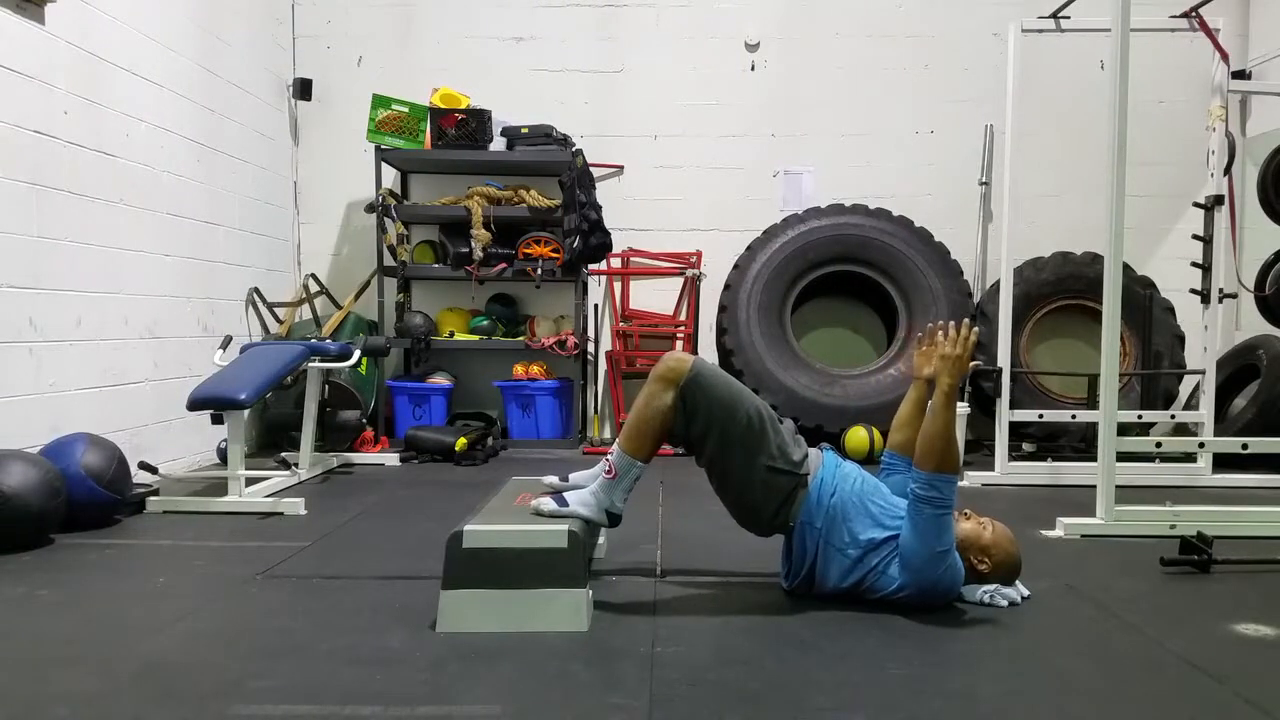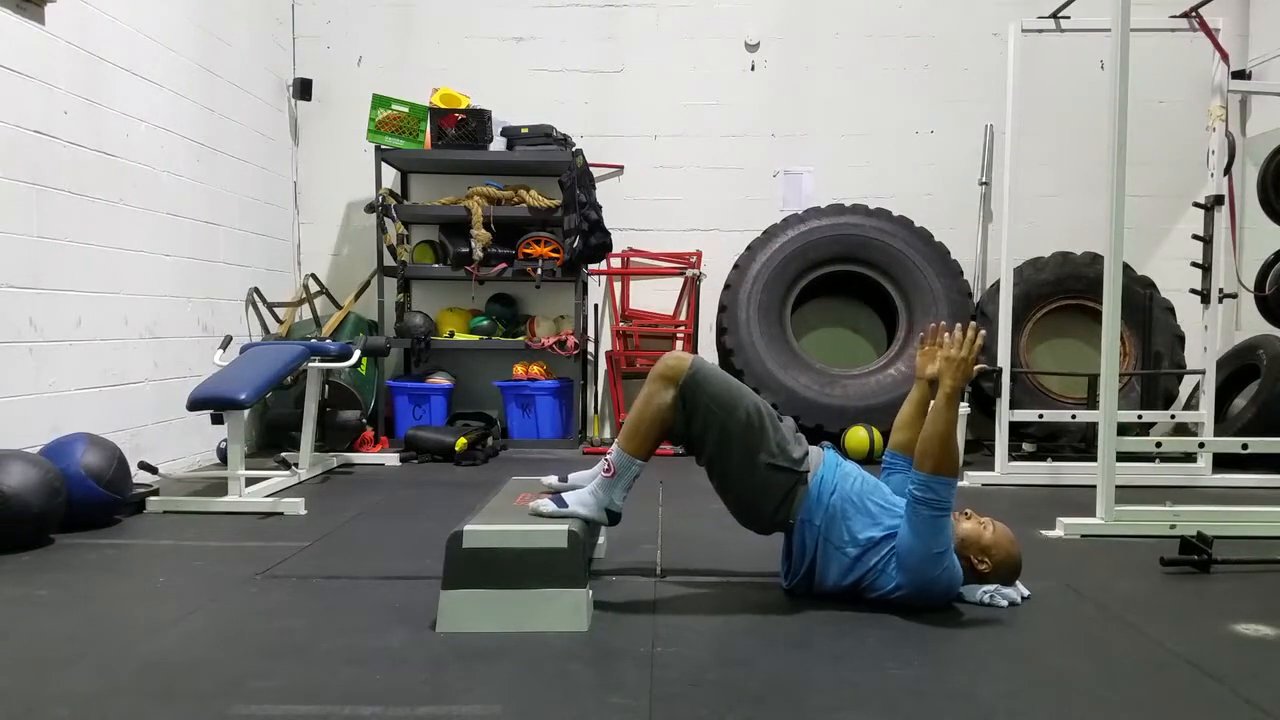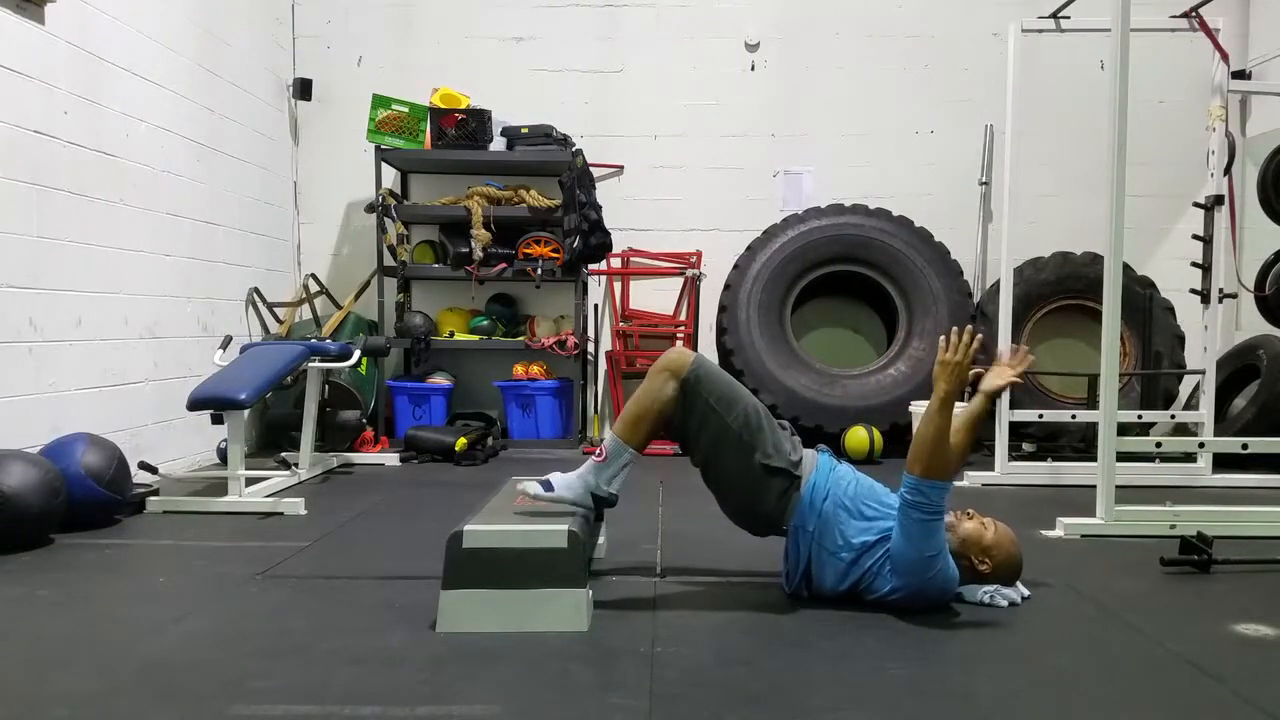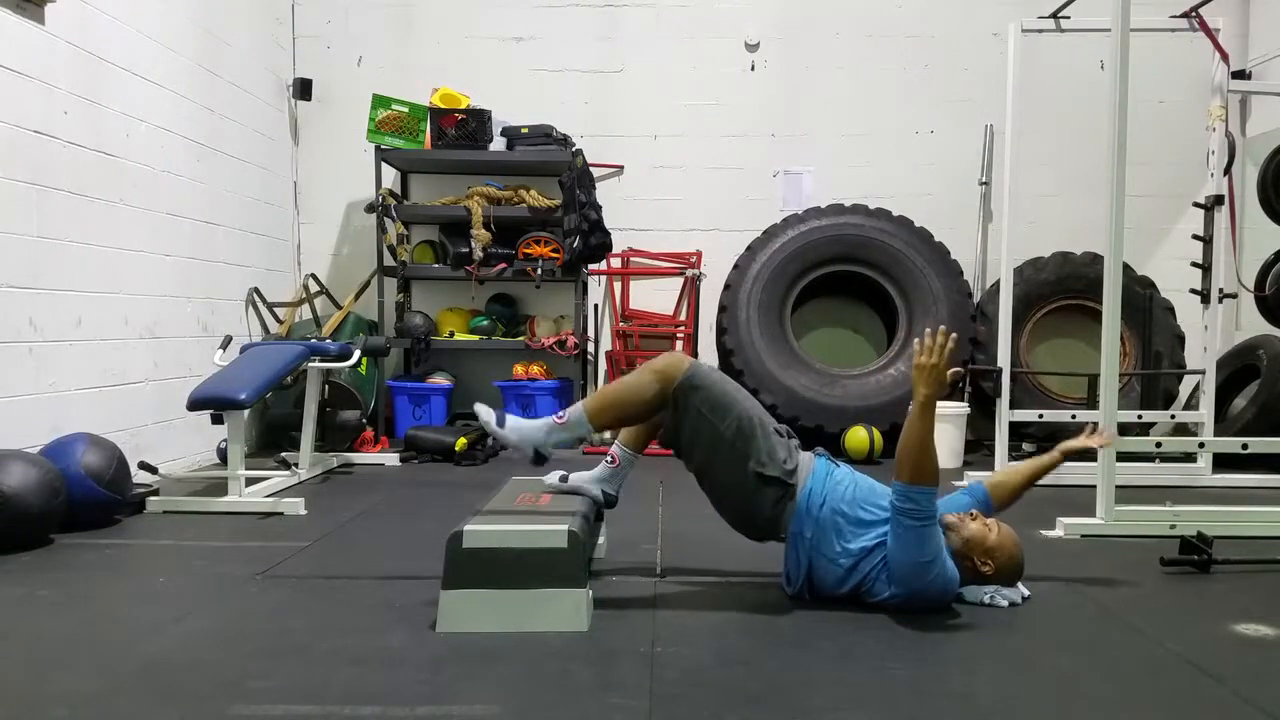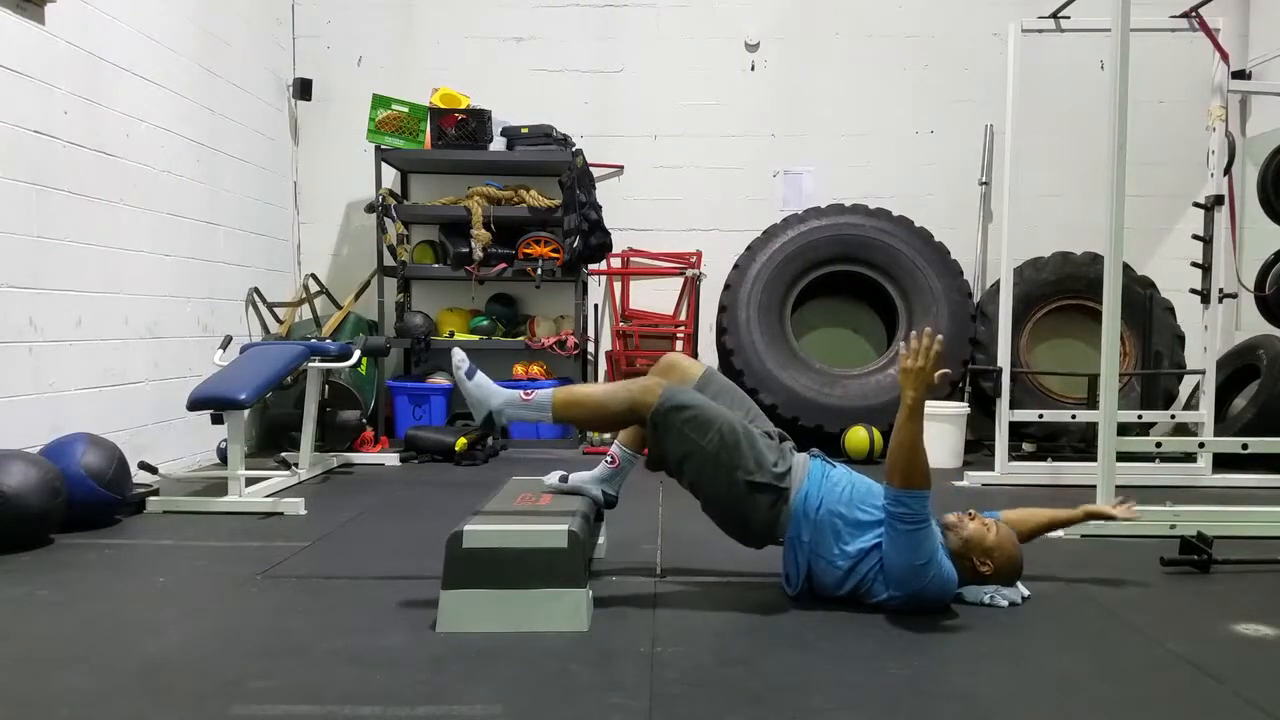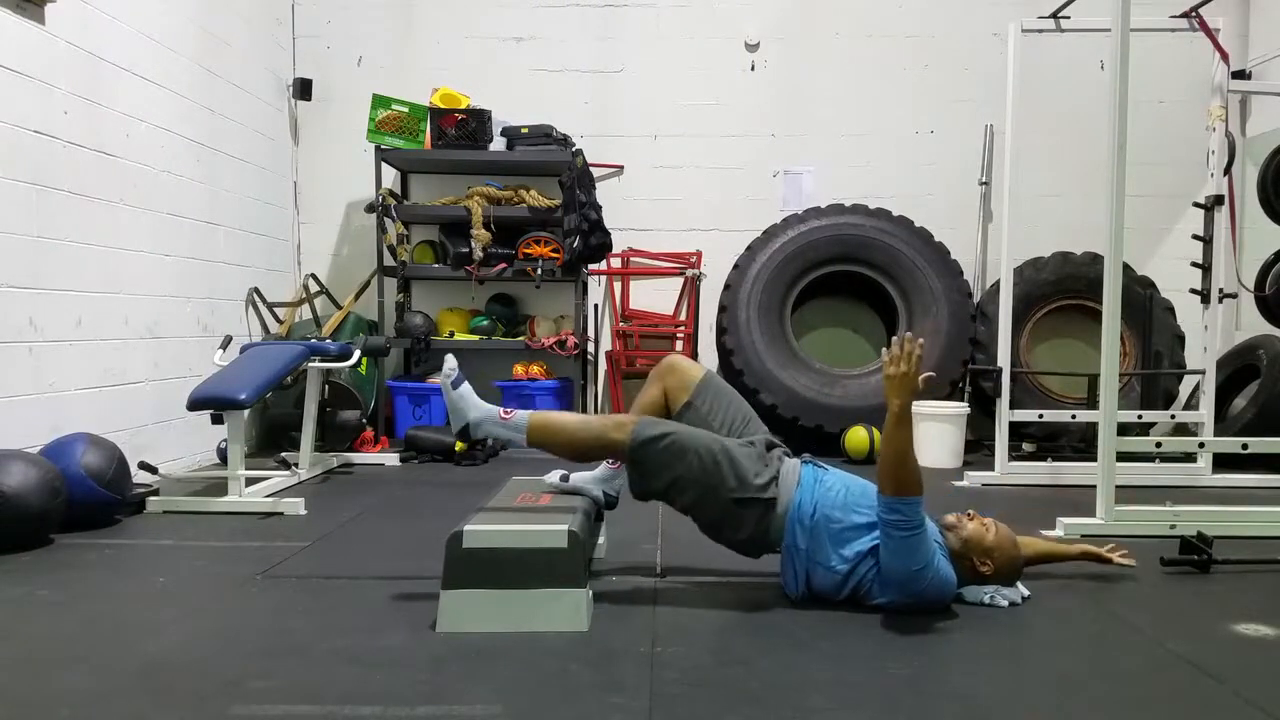
dt=0.3s
person 1, frame 1
left shoulder: (935, 572)
right shoulder: (911, 522)
left elbow: (934, 485)
right elbow: (901, 465)
left wrist: (947, 390)
right wrist: (922, 383)
left hip: (787, 489)
right hip: (802, 472)
left knee: (676, 371)
right knee: (679, 383)
left ankle: (605, 497)
right ankle: (609, 476)
person 1, frame 2
left shoulder: (933, 574)
right shoulder: (915, 525)
left elbow: (932, 489)
right elbow: (902, 463)
left wrist: (950, 392)
right wrist: (924, 381)
left hip: (787, 487)
right hip: (796, 480)
left knee: (676, 371)
right knee: (678, 387)
left ankle: (604, 496)
right ankle: (605, 477)
person 1, frame 3
left shoulder: (929, 575)
right shoulder: (935, 541)
left elbow: (926, 493)
right elbow: (927, 479)
left wrist: (946, 395)
right wrist: (984, 398)
left hip: (781, 487)
right hip: (799, 474)
left knee: (677, 366)
right knee: (676, 383)
left ankle: (593, 482)
right ankle: (599, 475)
person 1, frame 4
left shoulder: (929, 576)
right shoulder: (945, 541)
left elbow: (915, 497)
right elbow: (987, 490)
left wrist: (925, 397)
right wrist: (1060, 451)
left hip: (776, 490)
right hip: (794, 471)
left knee: (674, 370)
right knee: (678, 378)
left ankle: (540, 435)
right ankle: (607, 478)
person 1, frame 5
left shoulder: (928, 577)
right shoulder: (946, 546)
left elbow: (907, 502)
right elbow: (1010, 519)
left wrist: (913, 400)
right wrist: (1083, 511)
left hip: (769, 493)
right hip: (786, 466)
left knee: (651, 394)
right knee: (674, 367)
left ankle: (503, 403)
right ankle: (605, 481)
person 1, frame 6
left shoulder: (926, 575)
right shoulder: (940, 547)
left elbow: (898, 503)
right elbow: (1015, 547)
left wrist: (899, 406)
right wrist: (1081, 548)
left hip: (759, 500)
right hip: (775, 469)
left knee: (618, 433)
right knee: (673, 369)
left ankle: (483, 419)
right ankle: (604, 483)
